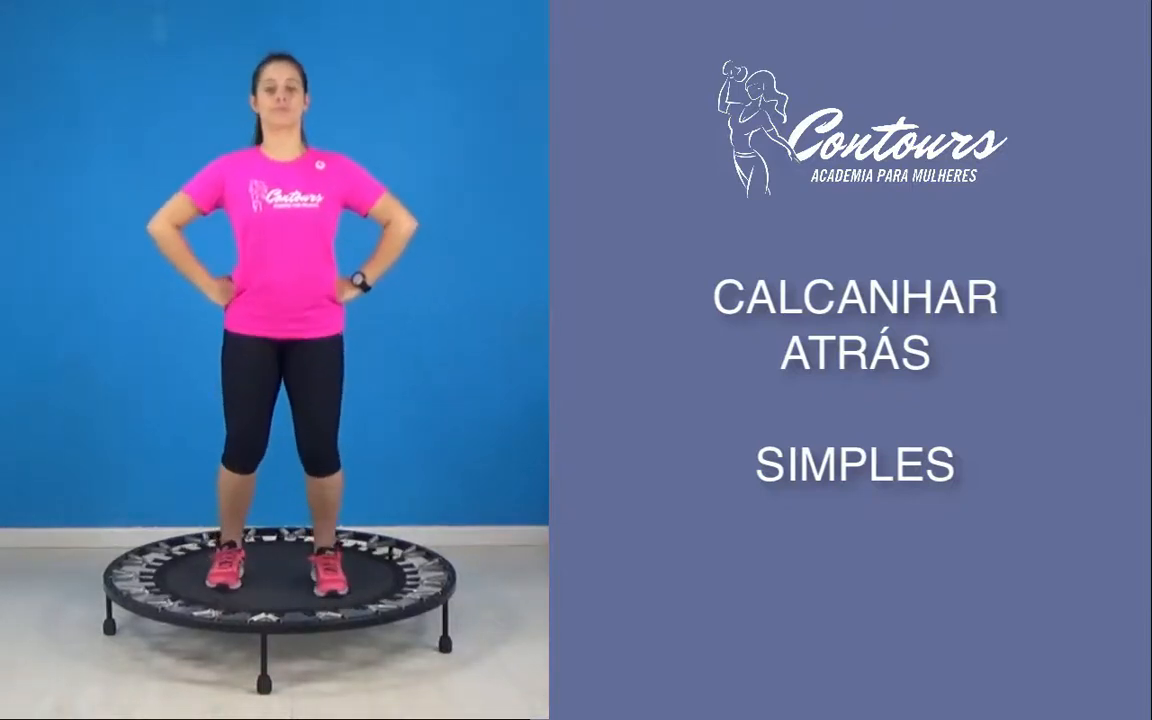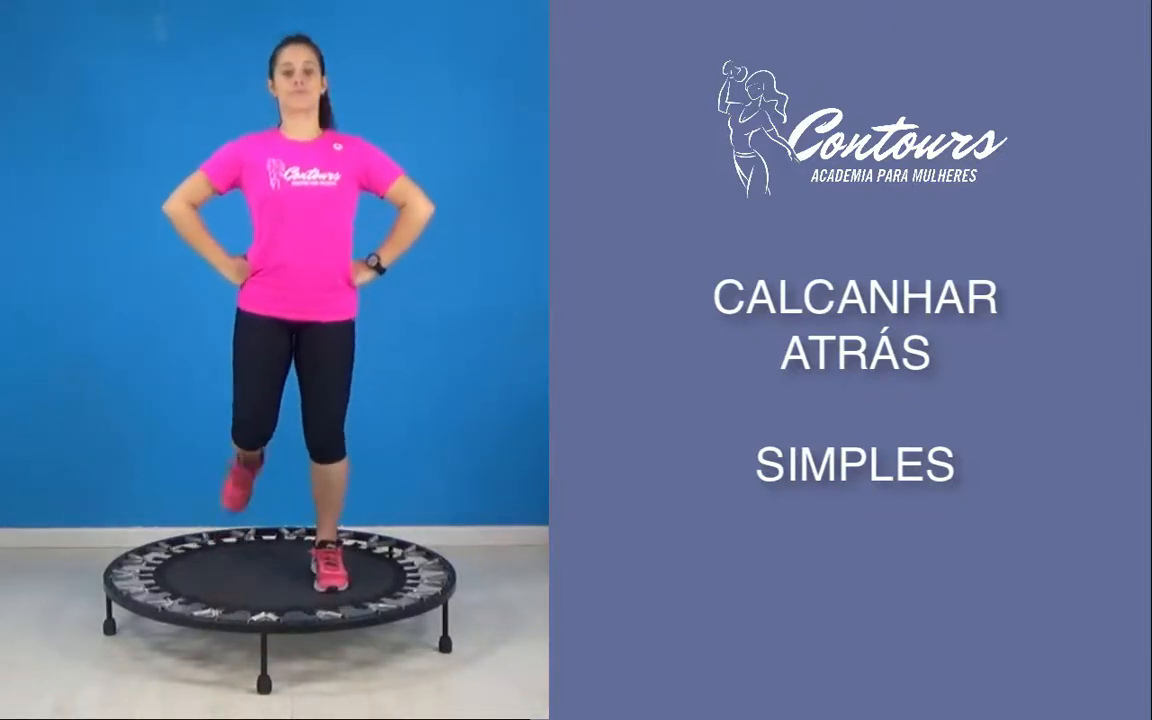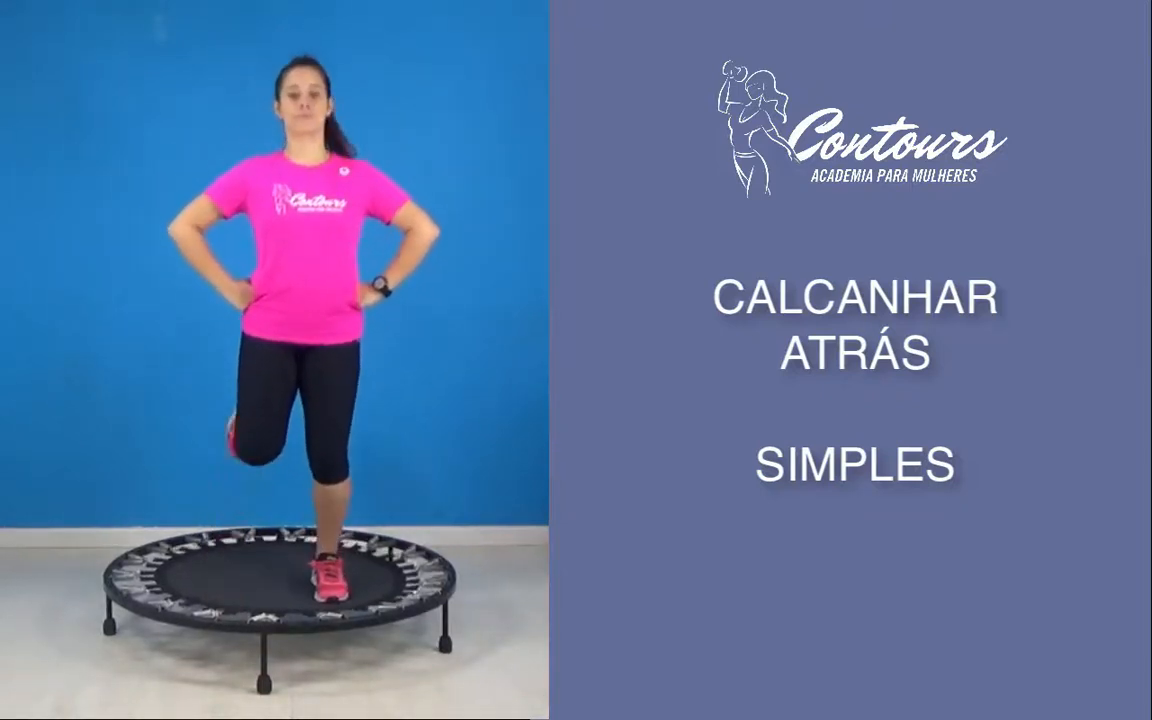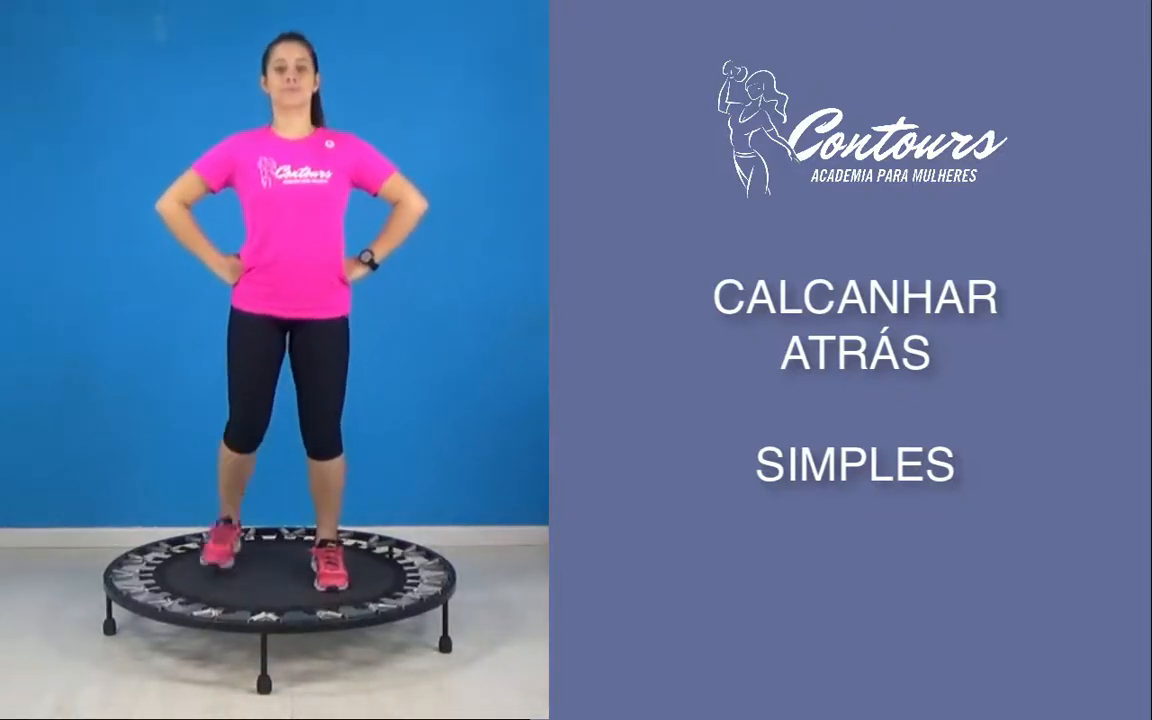
dt=0.2s
person 1, frame 1
left shoulder: (337, 171)
right shoulder: (229, 169)
left elbow: (402, 224)
right elbow: (162, 226)
left wrist: (359, 282)
right wrist: (211, 286)
left hip: (318, 333)
right hip: (249, 333)
left knee: (320, 450)
right knee: (243, 447)
left ankle: (327, 550)
right ankle: (229, 549)
person 1, frame 2
left shoulder: (354, 153)
right shoulder: (247, 151)
left elbow: (419, 207)
right elbow: (178, 205)
left wrist: (374, 265)
right wrist: (225, 265)
left hip: (331, 316)
right hip: (262, 313)
left knee: (326, 436)
right knee: (251, 430)
left ankle: (328, 547)
right ankle: (246, 464)
person 1, frame 3
left shoulder: (359, 177)
right shoulder: (252, 174)
left elbow: (424, 231)
right elbow: (183, 228)
left wrist: (379, 287)
right wrist: (229, 287)
left hip: (336, 339)
right hip: (267, 335)
left knee: (329, 458)
right knee: (259, 446)
left ankle: (328, 558)
right ankle: (247, 419)
person 1, frame 4
left shoulder: (346, 150)
right shoulder: (239, 149)
left elbow: (412, 203)
right elbow: (171, 205)
left wrist: (367, 261)
right wrist: (219, 264)
left hip: (324, 314)
right hip: (255, 311)
left knee: (323, 433)
right knee: (246, 426)
left ankle: (327, 546)
right ankle: (226, 524)
